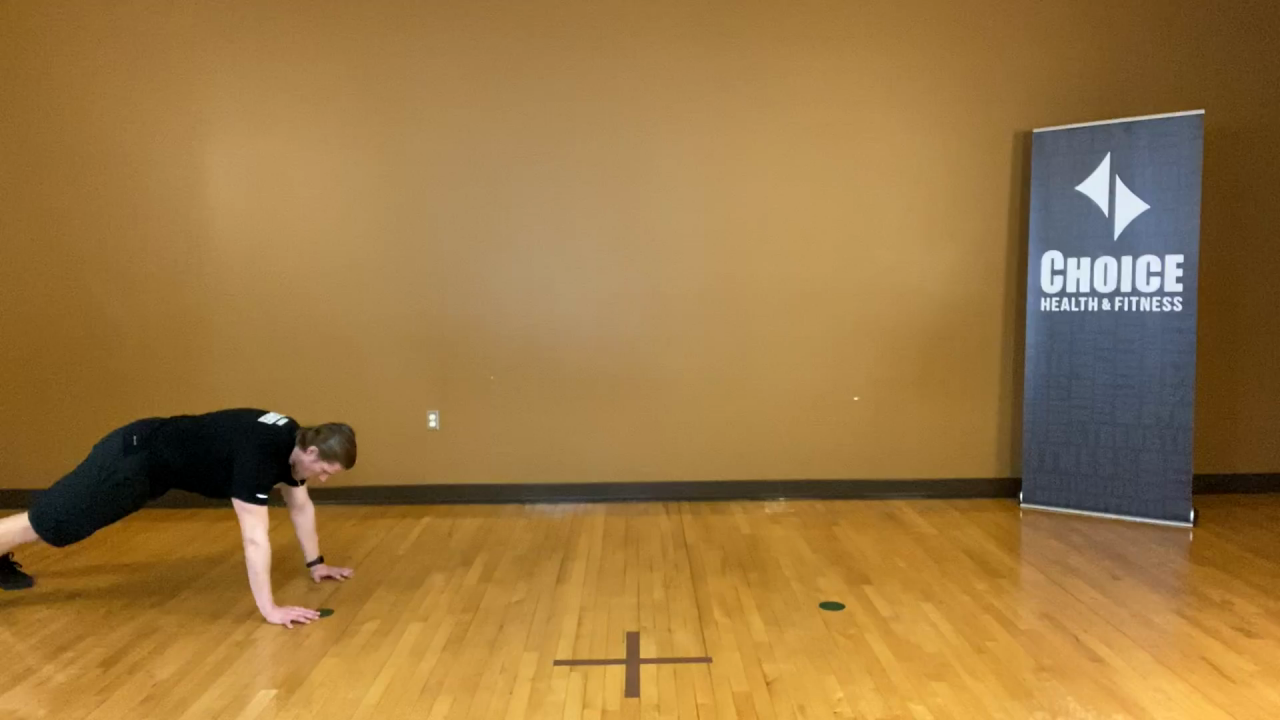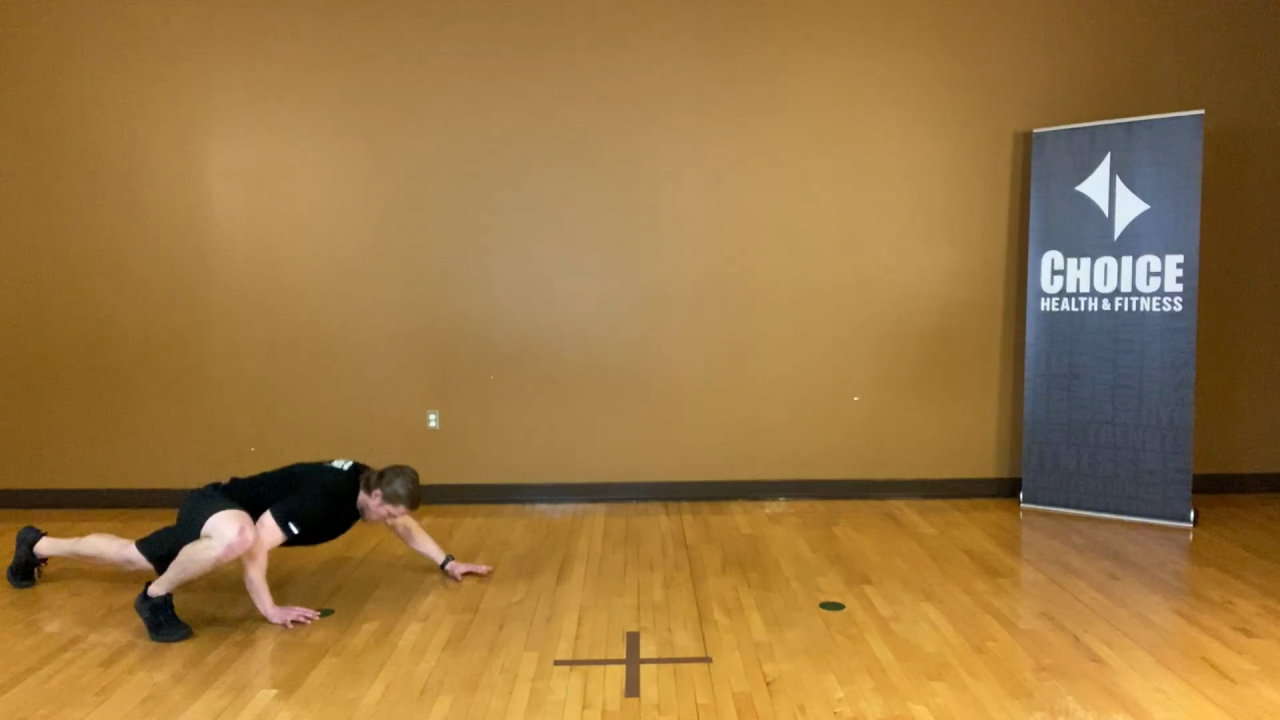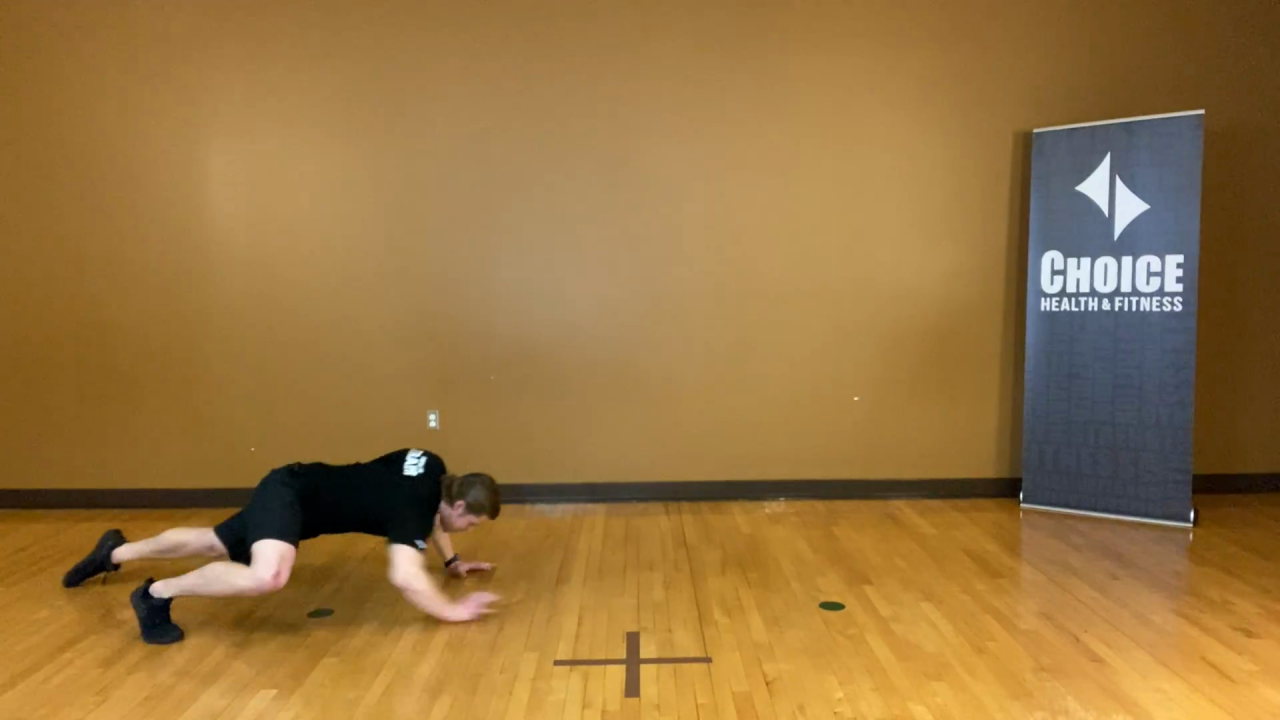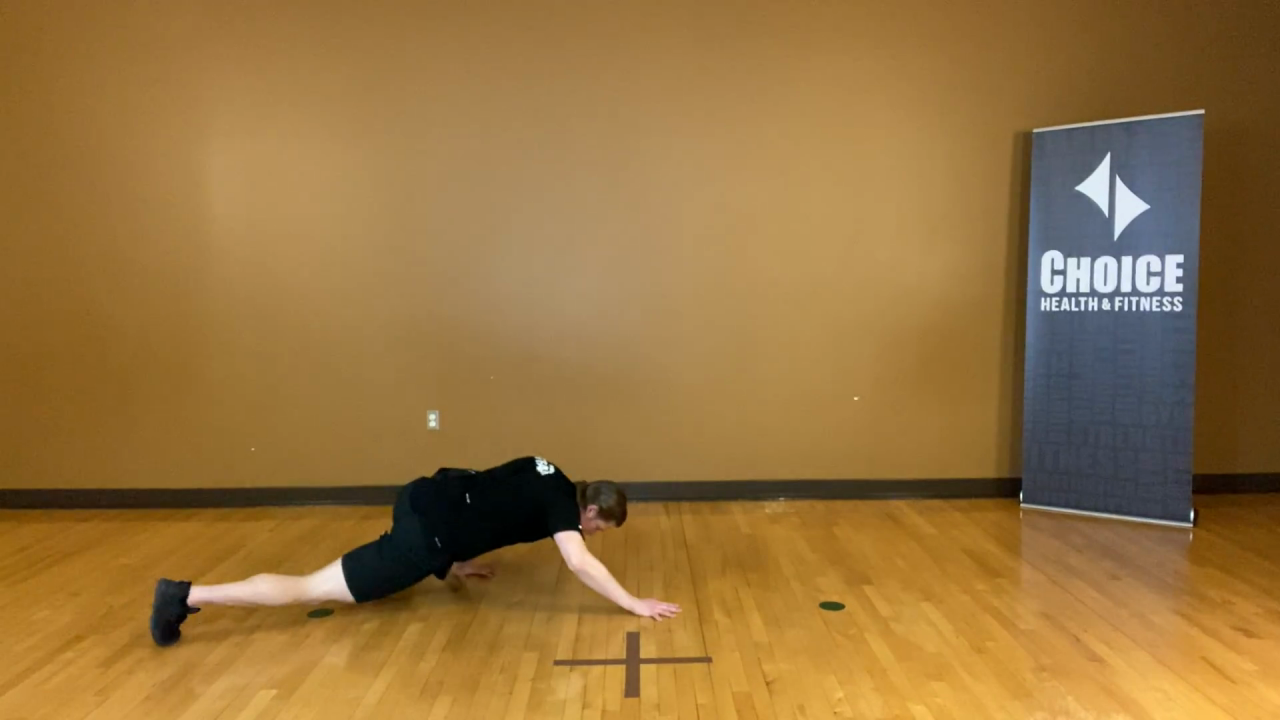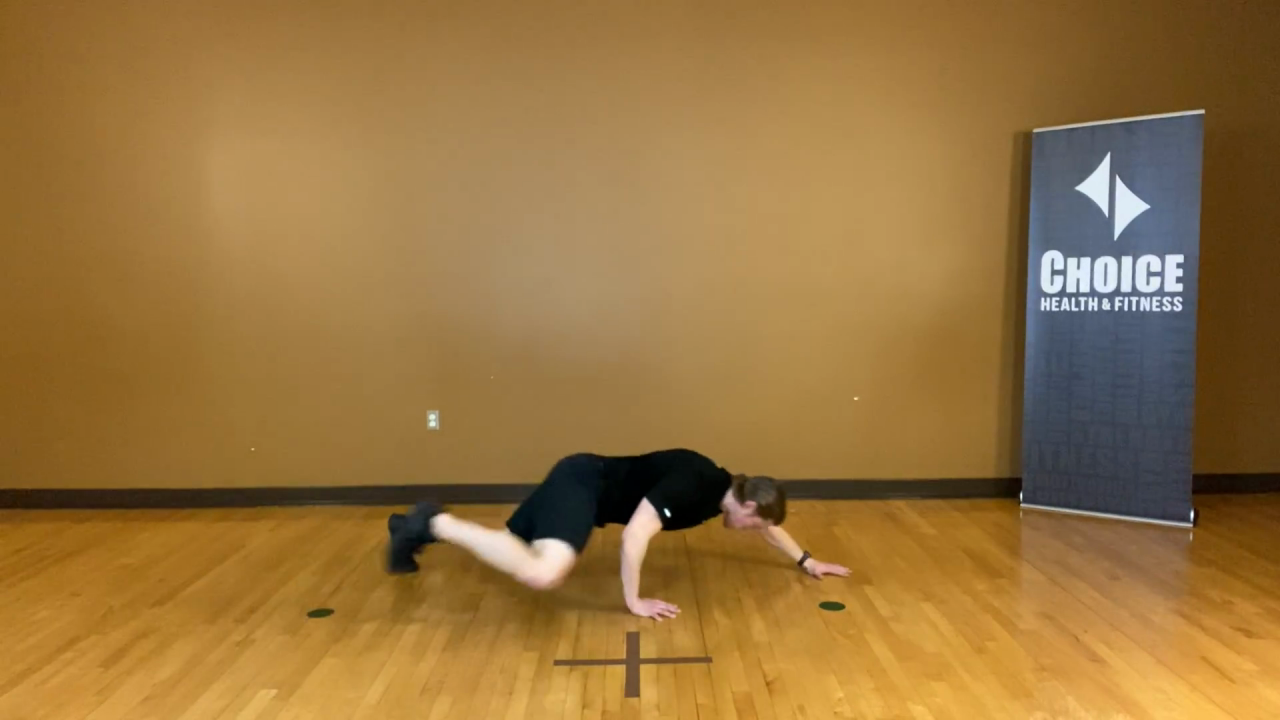
dt=1s
person 1, frame 1
left shoulder: (293, 441)
right shoulder: (260, 454)
left elbow: (300, 504)
right elbow: (254, 537)
left wrist: (314, 562)
right wrist: (270, 609)
left hip: (148, 453)
right hip: (134, 458)
left knee: (66, 510)
right knee: (41, 524)
person 1, frame 2
left shoulder: (365, 484)
right shoulder: (322, 497)
left elbow: (406, 524)
right elbow: (252, 545)
left wrist: (446, 562)
right wrist: (270, 610)
left hip: (220, 517)
right hip: (210, 508)
left knee: (131, 556)
right knee: (237, 535)
left ankle: (36, 546)
right ankle: (156, 599)
person 1, frame 3
left shoulder: (435, 470)
right shoulder: (411, 509)
right elbow: (405, 579)
left wrist: (453, 560)
right wrist: (452, 610)
left hip: (294, 489)
right hip: (288, 496)
left knee: (206, 543)
right knee: (268, 576)
left ankle: (113, 552)
right ankle: (158, 595)
person 1, frame 4
left shoulder: (544, 472)
right shoulder: (561, 501)
right elbow: (579, 563)
left wrist: (460, 559)
right wrist: (633, 603)
left hip: (422, 495)
right hip: (425, 540)
right knee: (313, 589)
left ankle: (390, 542)
right ankle: (186, 596)
person 1, frame 5
left shoulder: (730, 491)
right shoulder: (692, 482)
left elbow: (765, 527)
right elbow: (635, 534)
left wrist: (805, 560)
right wrist: (634, 601)
left hip: (585, 484)
right hip: (580, 479)
left knee: (512, 542)
right knee: (540, 574)
left ankle: (410, 529)
right ankle: (433, 523)
